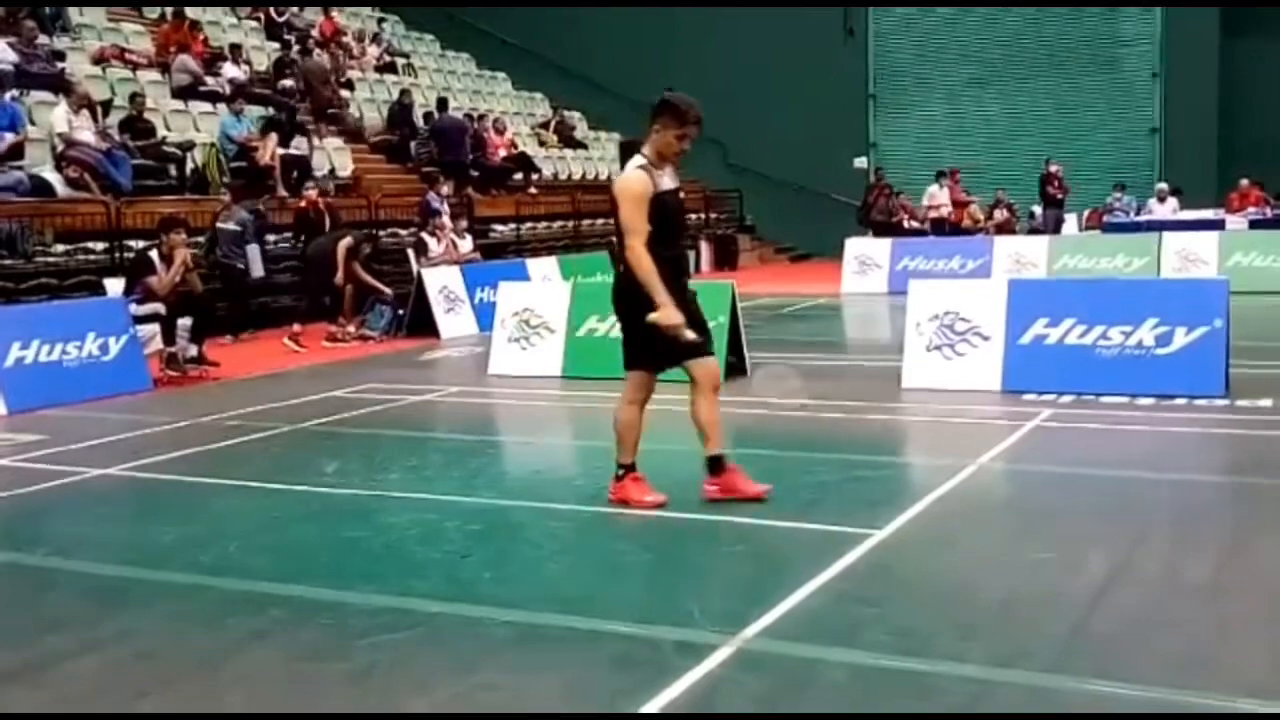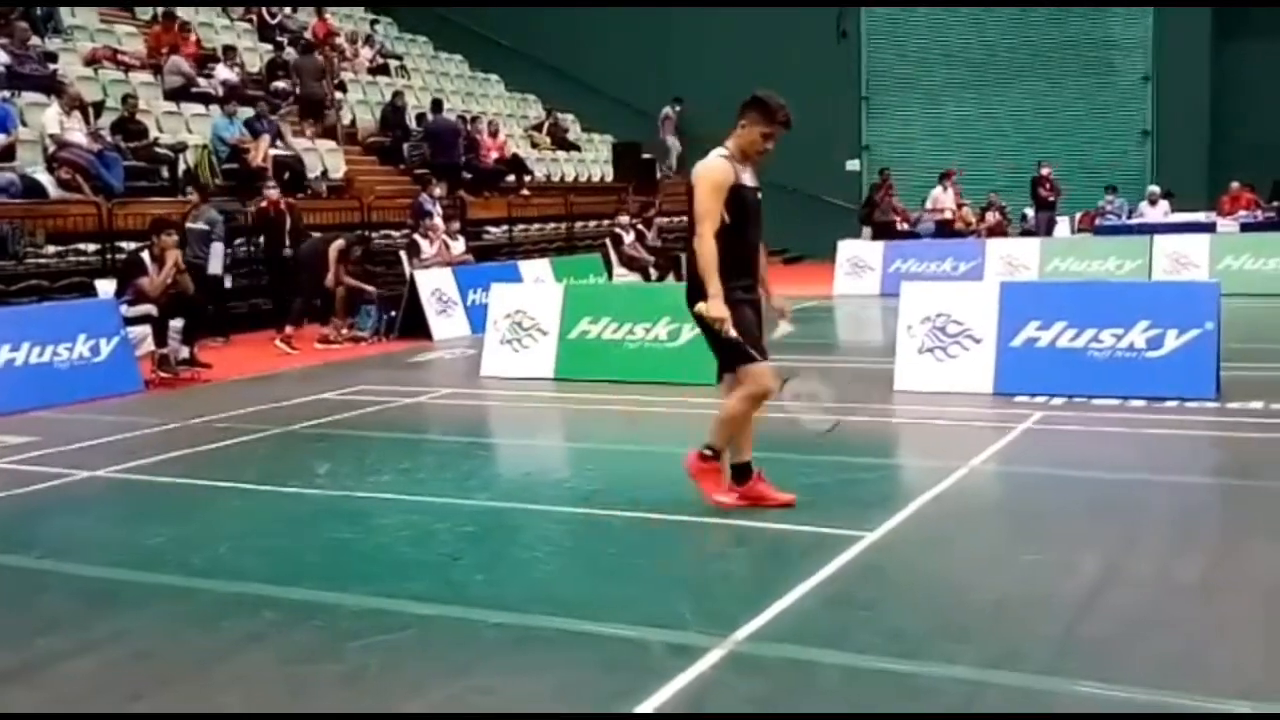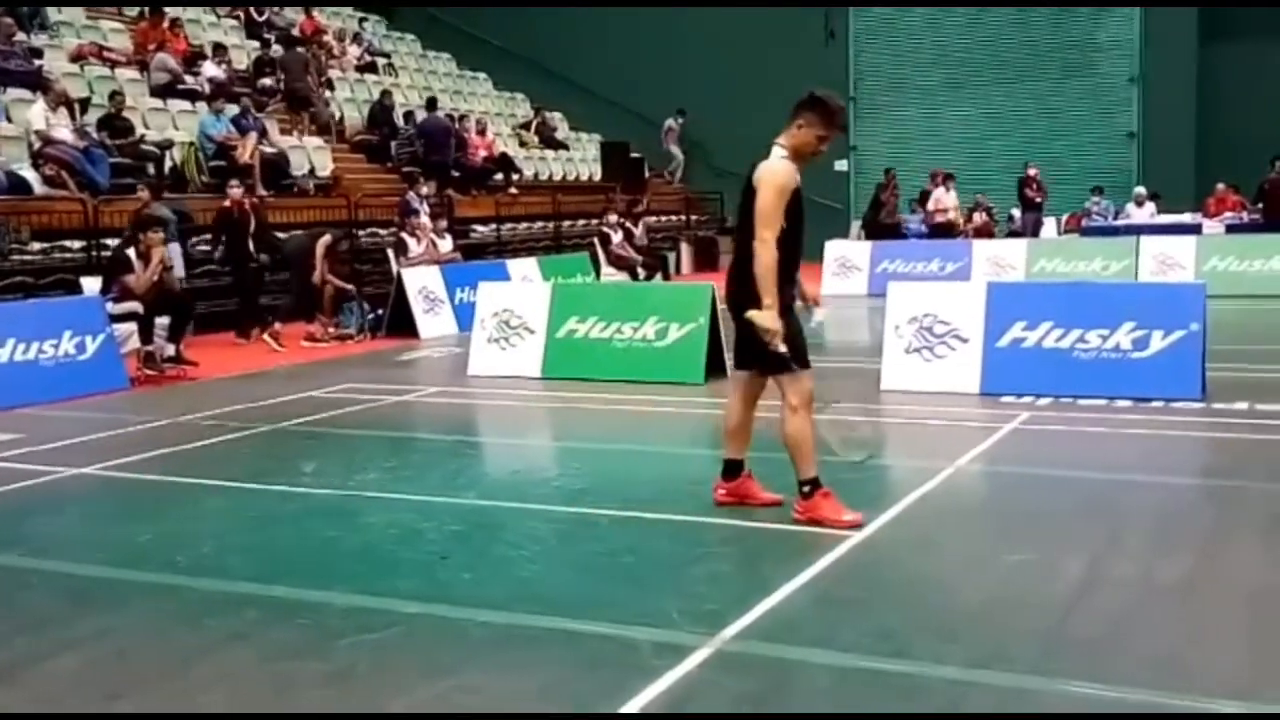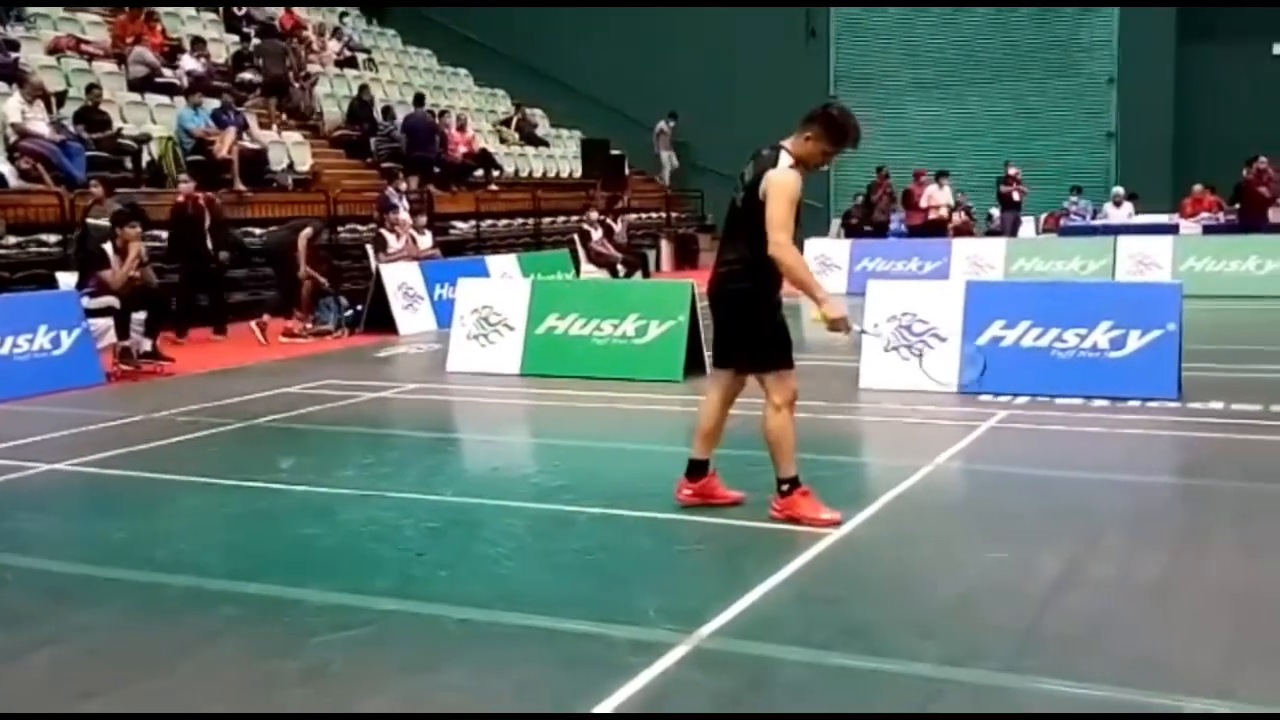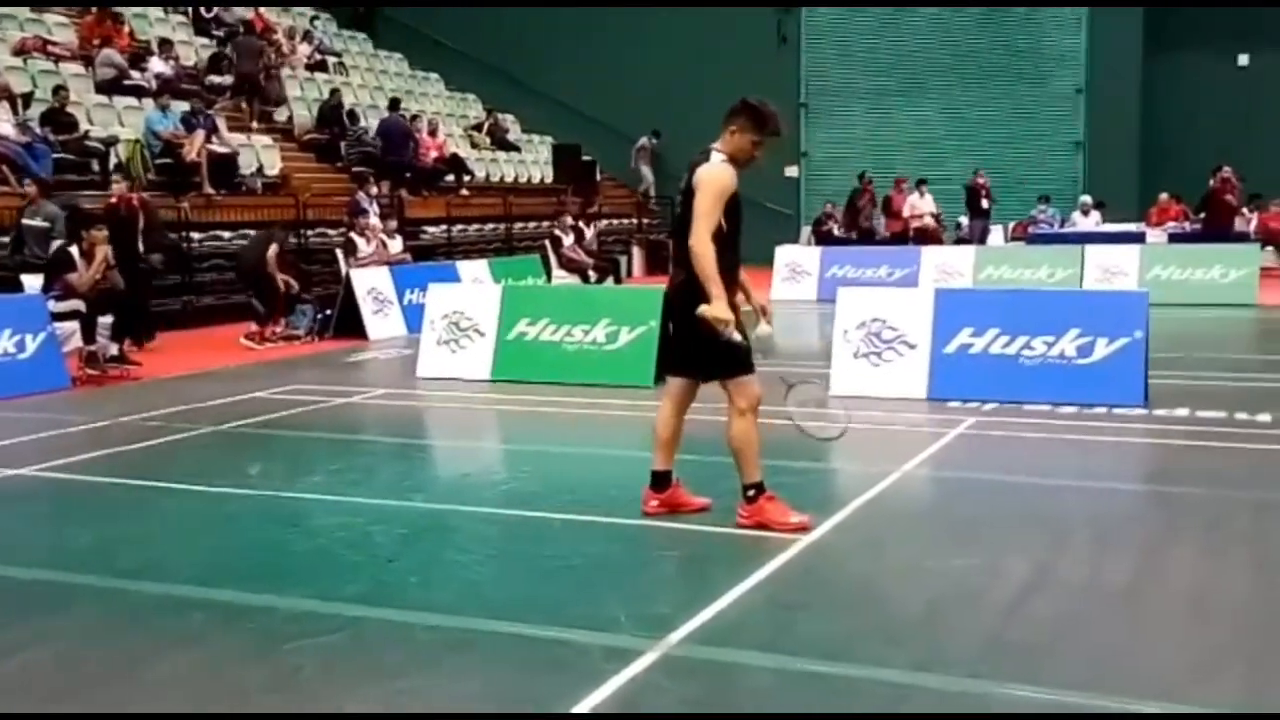
dt=0.4s
person 1, frame 1
left shoulder: (671, 172)
right shoulder: (635, 179)
right elbow: (635, 248)
right wrist: (662, 305)
left hip: (679, 291)
right hip: (644, 298)
left knee: (708, 378)
right knee: (639, 390)
left ankle: (719, 473)
right ankle: (624, 479)
person 1, frame 2
left shoulder: (748, 173)
right shoulder: (716, 169)
right elbow: (705, 237)
left wrist: (769, 292)
right wrist: (716, 299)
left hip: (744, 292)
right hip: (721, 296)
left knee: (742, 384)
right knee: (760, 383)
left ankle: (743, 478)
right ankle: (707, 458)
person 1, frame 3
left shoulder: (779, 165)
right shoulder: (779, 171)
right elbow: (763, 242)
left wrist: (802, 287)
right wrist: (770, 307)
left hip: (752, 294)
right hip: (763, 297)
left knee: (746, 386)
right knee: (799, 394)
left ankle: (733, 479)
right ankle: (811, 497)
person 1, frame 4
left shoulder: (767, 159)
right shoulder: (784, 177)
right elbow: (780, 248)
right wrist: (823, 300)
left hip: (730, 285)
right hip: (750, 292)
left knee: (723, 386)
right knee: (782, 392)
left ankle: (697, 479)
right ankle: (789, 495)
person 1, frame 5
left shoulder: (707, 170)
right shoulder: (718, 173)
right elbow: (700, 241)
left wrist: (750, 293)
right wrist: (719, 299)
left hip: (688, 299)
right hip: (703, 303)
left knee: (678, 393)
right knee: (746, 397)
left ankle: (661, 489)
right ankle: (755, 501)
